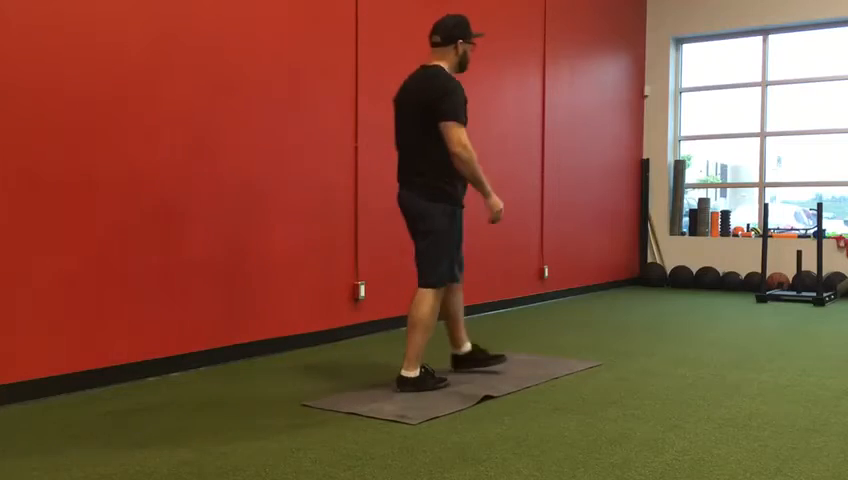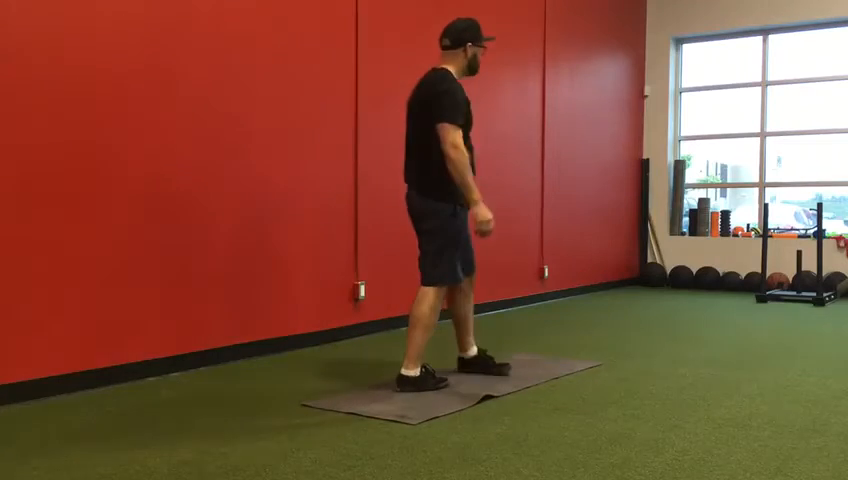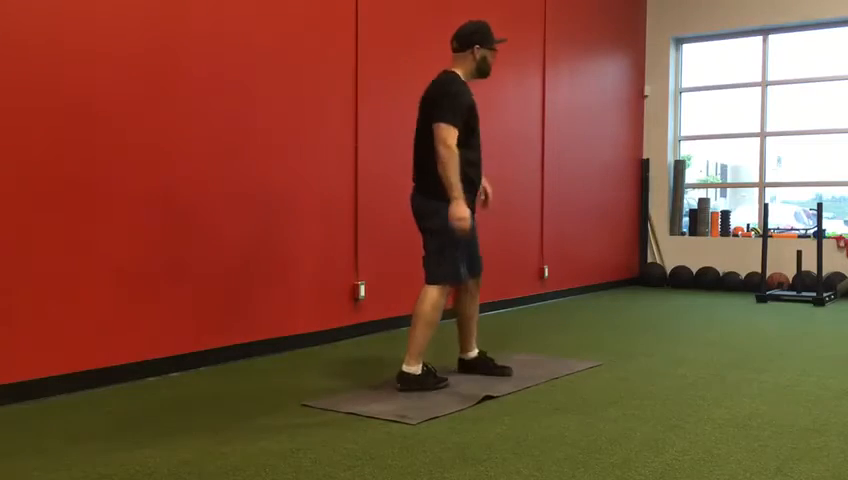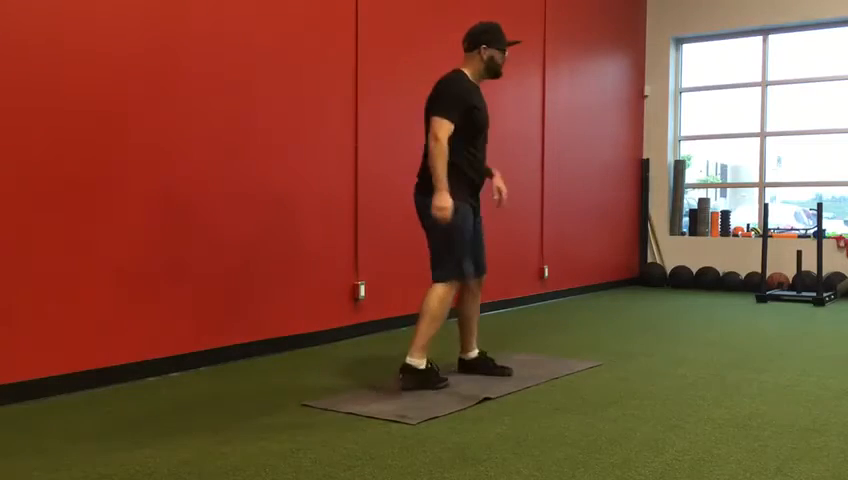
dt=0.1s
person 1, frame 1
left shoulder: (413, 84)
right shoulder: (447, 87)
left elbow: (418, 144)
right elbow: (459, 148)
right wrist: (489, 194)
left hip: (418, 193)
right hip: (435, 200)
left knee: (451, 275)
right knee: (434, 283)
left ankle: (463, 350)
right ankle: (411, 372)
person 1, frame 2
left shoulder: (431, 84)
right shoulder: (449, 89)
right elbow: (453, 149)
left wrist: (468, 197)
right wrist: (477, 202)
left hip: (429, 195)
right hip: (440, 200)
left knee: (463, 277)
right knee: (437, 282)
left ankle: (469, 355)
right ankle: (411, 371)
person 1, frame 3
left shoulder: (452, 88)
right shoulder: (452, 90)
right elbow: (445, 146)
left wrist: (478, 178)
right wrist: (458, 201)
left hip: (450, 200)
right hip: (440, 203)
left knee: (470, 278)
right knee: (441, 282)
left ankle: (470, 355)
right ankle: (412, 369)
person 1, frame 4
left shoulder: (468, 90)
right shoulder: (456, 88)
right elbow: (438, 140)
left wrist: (493, 174)
right wrist: (441, 191)
left hip: (464, 197)
right hip: (446, 199)
left knee: (472, 277)
right knee: (449, 279)
left ankle: (470, 356)
right ankle: (415, 363)
